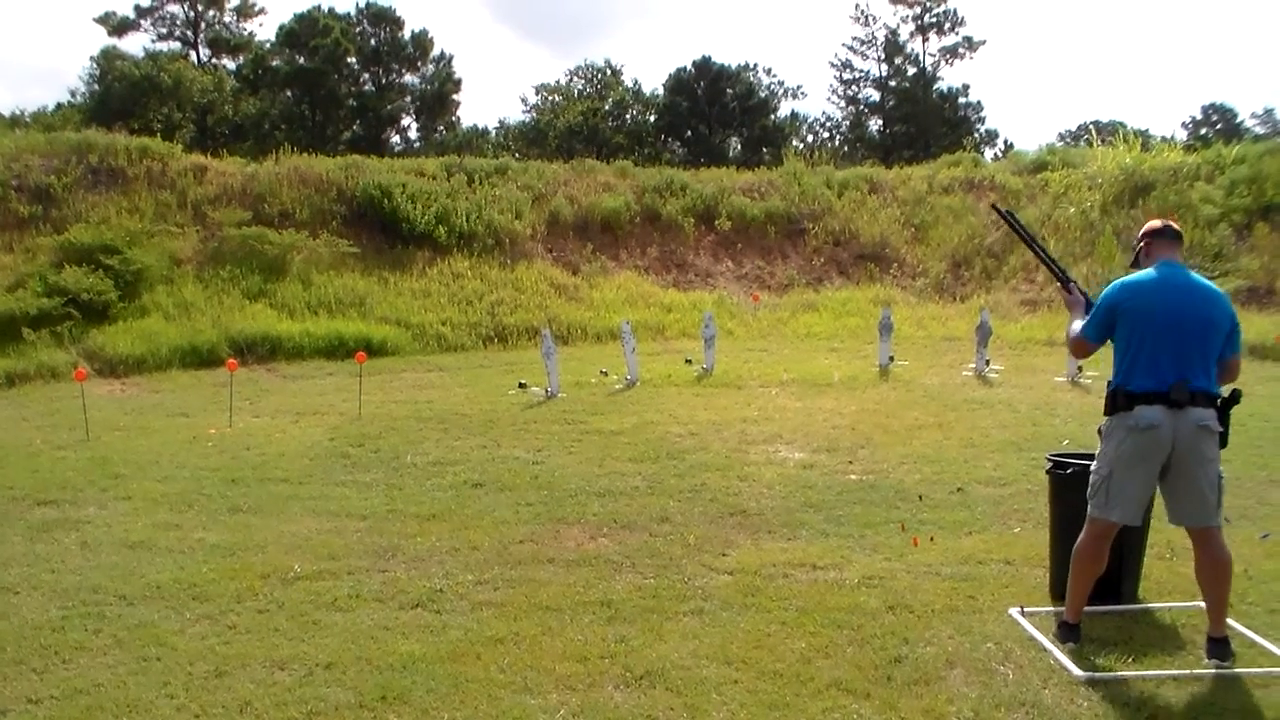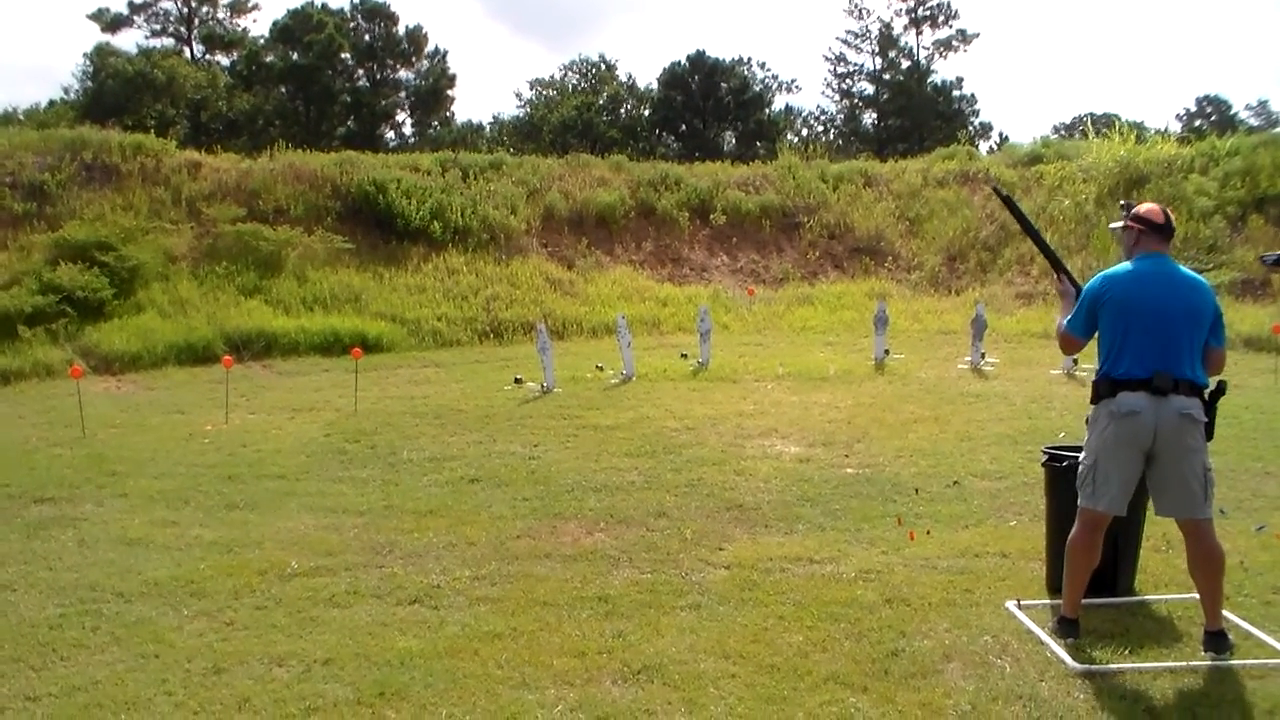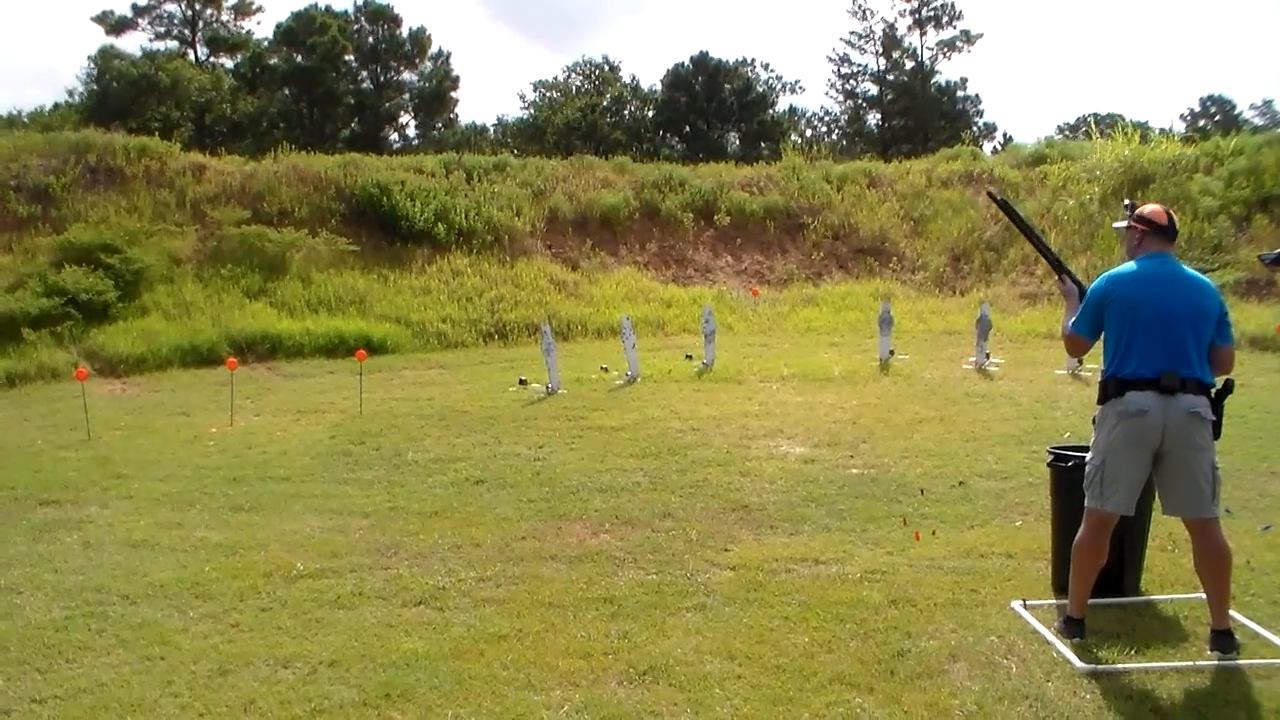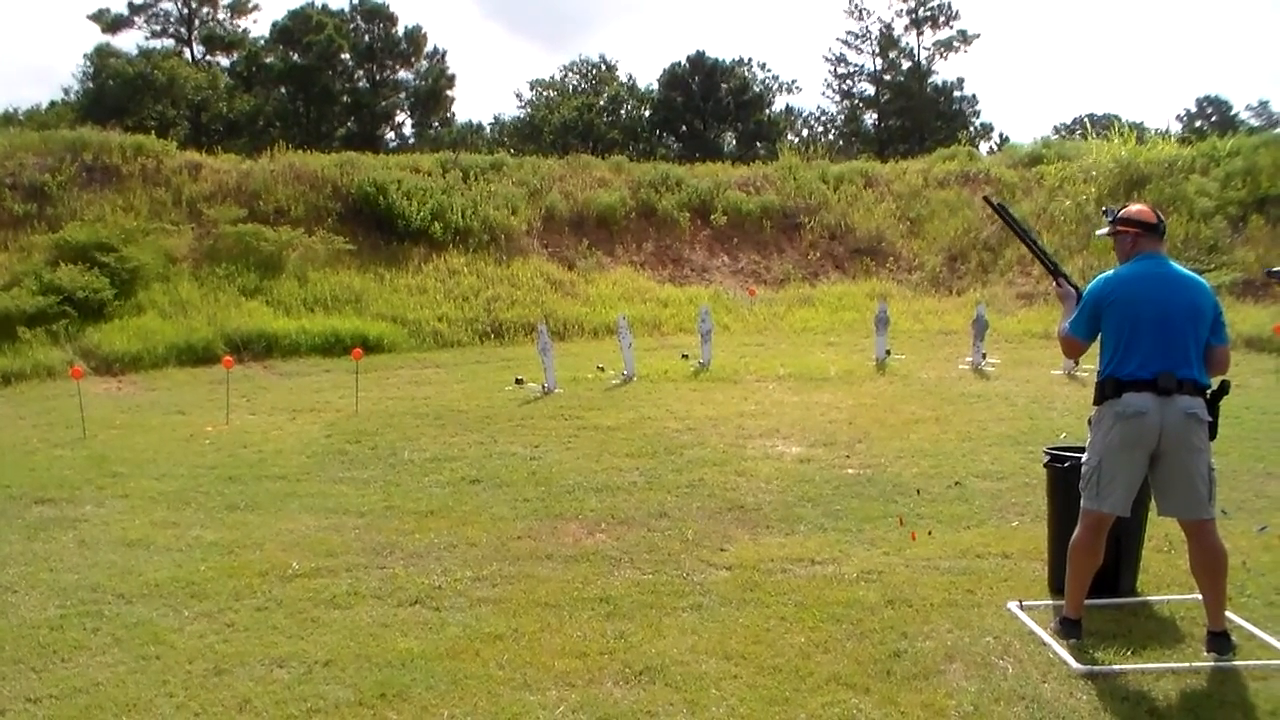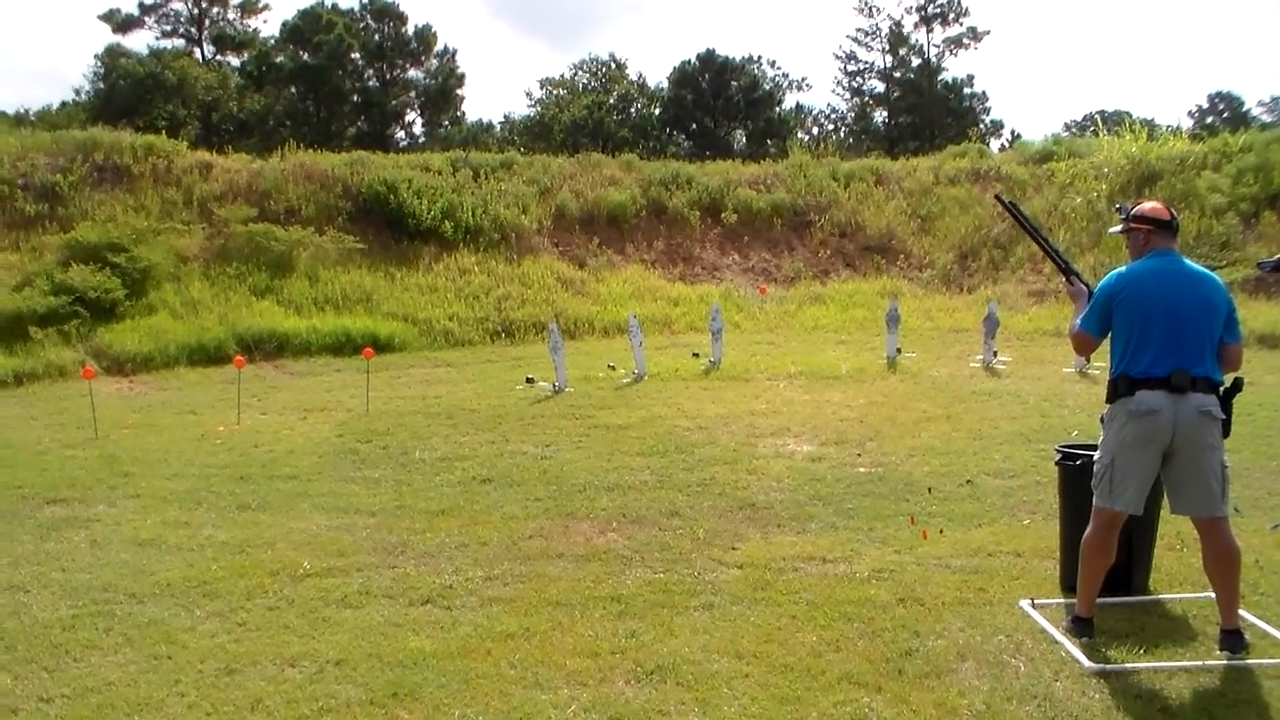
dt=1s
person 1, frame 1
left shoulder: (1124, 291)
right shoulder: (1217, 299)
left elbow: (1080, 348)
right elbow: (1230, 370)
left wrist: (1077, 311)
left hip: (1136, 420)
right hip: (1197, 422)
left knee: (1100, 525)
right knee: (1207, 532)
left ankle: (1070, 623)
right ankle: (1218, 639)
person 1, frame 2
left shoulder: (1106, 283)
right shoulder: (1201, 289)
left elbow: (1068, 343)
right elbow: (1215, 363)
left wrist: (1067, 300)
left hip: (1122, 409)
right hip: (1182, 411)
left knee: (1091, 518)
right knee: (1198, 524)
left ankle: (1068, 618)
right ankle: (1215, 631)
person 1, frame 3
left shoulder: (1112, 283)
right shoulder: (1207, 290)
left elbow: (1074, 345)
right elbow: (1224, 363)
left wrist: (1072, 300)
left hip: (1129, 409)
right hip: (1190, 411)
left knee: (1098, 518)
right knee: (1205, 523)
left ankle: (1074, 618)
right ankle: (1222, 630)
person 1, frame 4
left shoulder: (1108, 286)
right shoulder: (1201, 289)
left elbow: (1071, 347)
right elbow: (1219, 363)
left wrist: (1068, 304)
left hip: (1126, 409)
right hip: (1186, 412)
left knee: (1094, 518)
right knee: (1200, 524)
left ankle: (1070, 618)
right ankle: (1218, 631)
person 1, frame 5
left shoulder: (1119, 282)
right shoulder: (1214, 286)
left elbow: (1082, 344)
right elbow: (1232, 360)
left wrist: (1080, 300)
left hip: (1138, 407)
right hip: (1200, 409)
left knee: (1106, 517)
right knee: (1214, 522)
left ankle: (1082, 617)
right ankle: (1231, 630)
